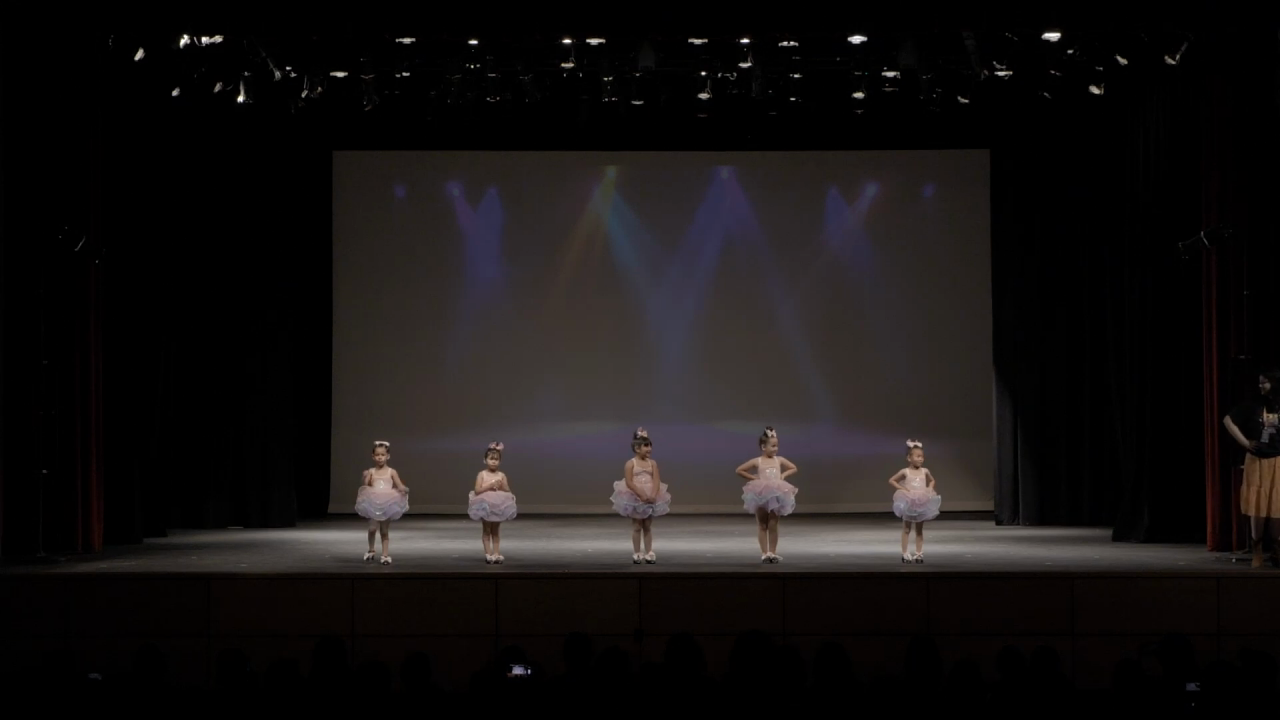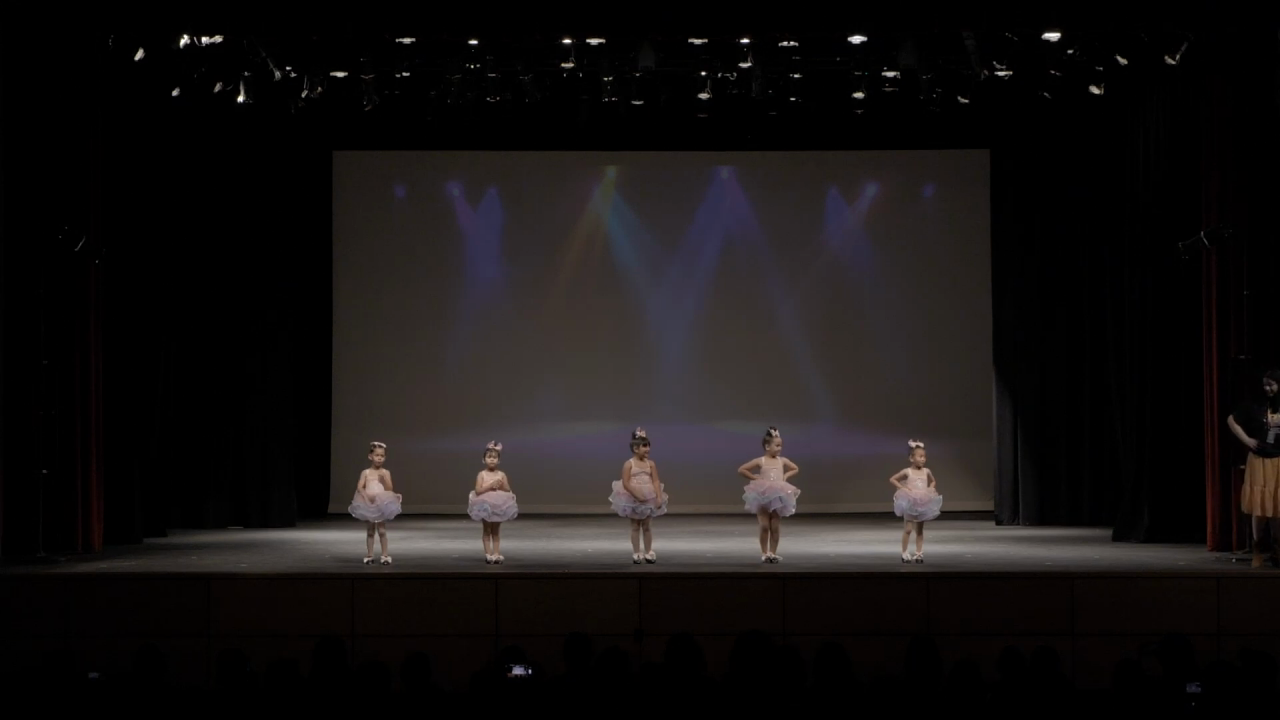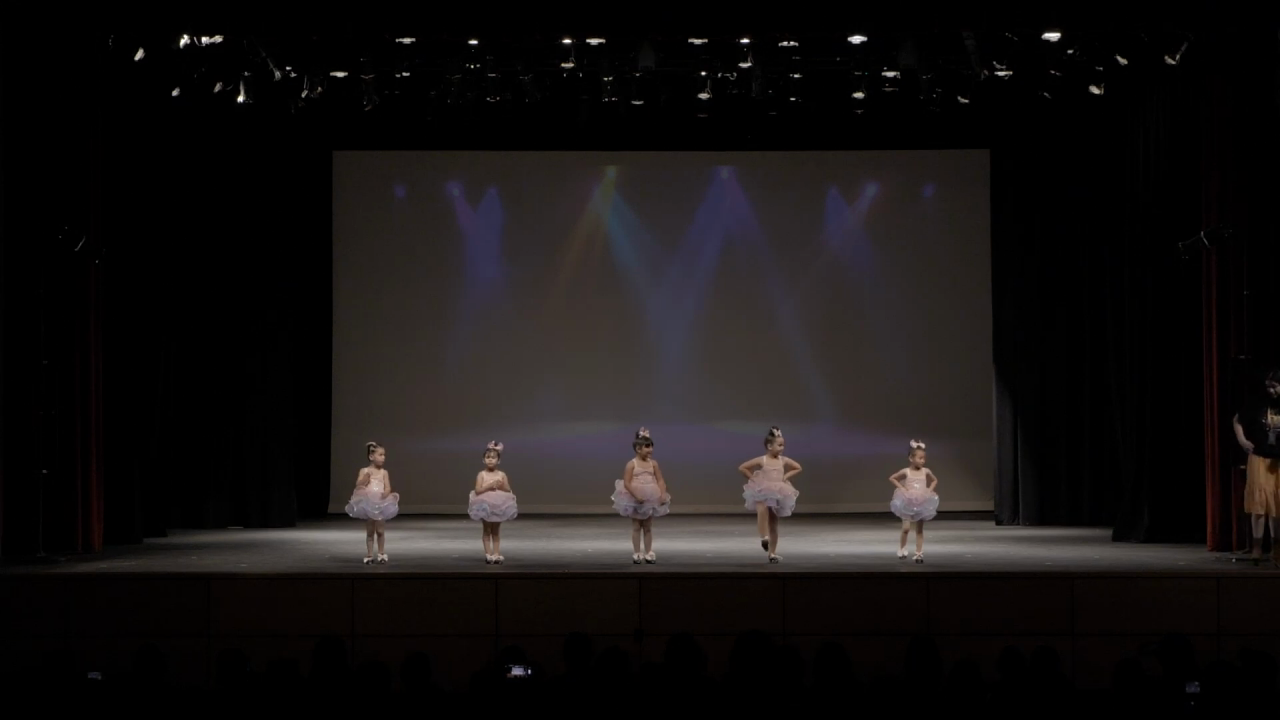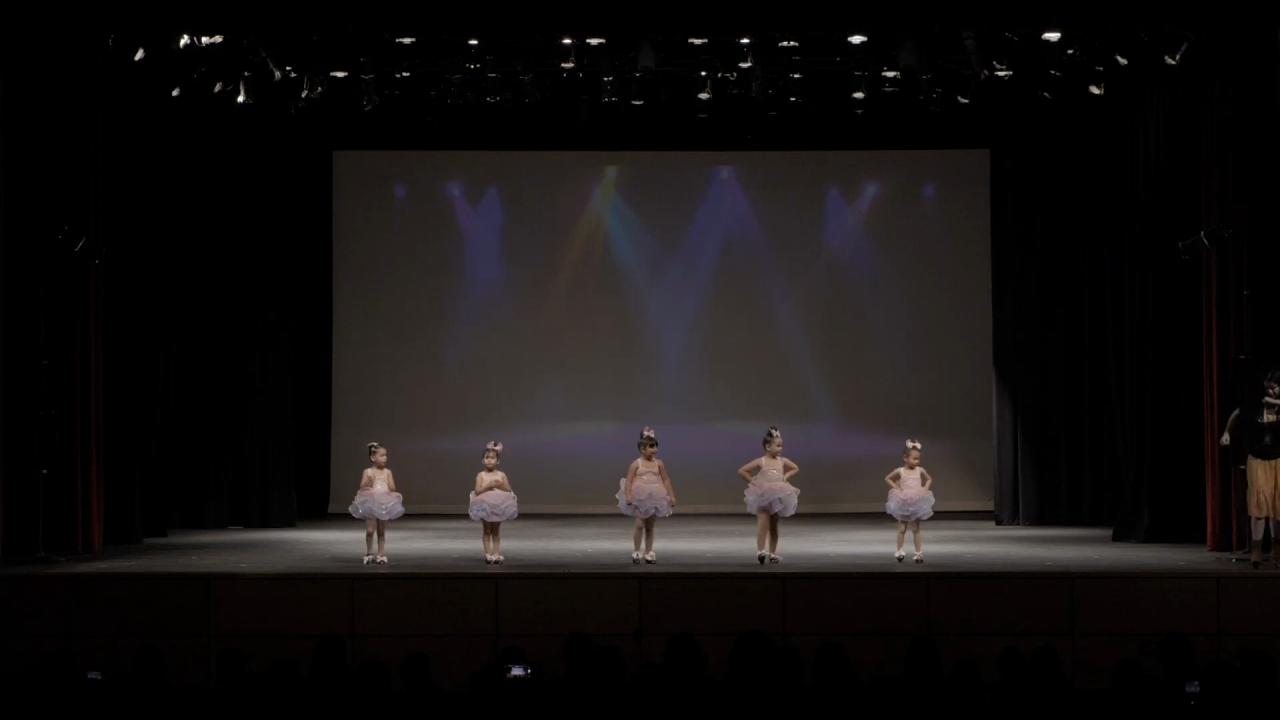
dt=0.3s
person 1, frame 1
right shoulder: (1252, 405)
right elbow: (1228, 420)
right wrist: (1243, 441)
right hip: (1256, 461)
right knee: (1256, 506)
right ankle: (1257, 552)
person 1, frame 2
right shoulder: (1255, 405)
right elbow: (1231, 420)
right wrist: (1246, 439)
right hip: (1259, 460)
right knee: (1259, 506)
right ankle: (1258, 552)
person 1, frame 3
right shoulder: (1256, 403)
right elbow: (1238, 419)
right wrist: (1242, 440)
right hip: (1258, 459)
right knee: (1259, 501)
right ankle: (1257, 548)
person 1, frame 4
right shoulder: (1255, 404)
right elbow: (1237, 414)
right wrist: (1226, 433)
right hip: (1257, 460)
right knee: (1259, 502)
right ankle: (1256, 551)
